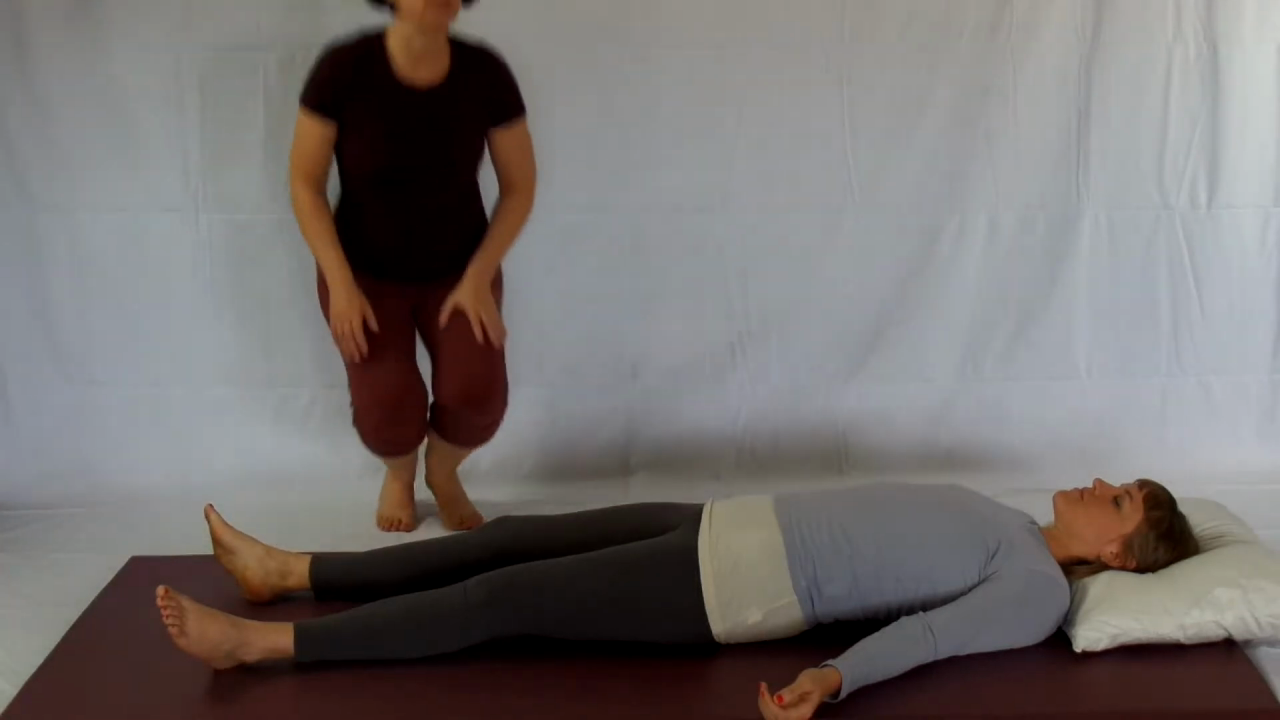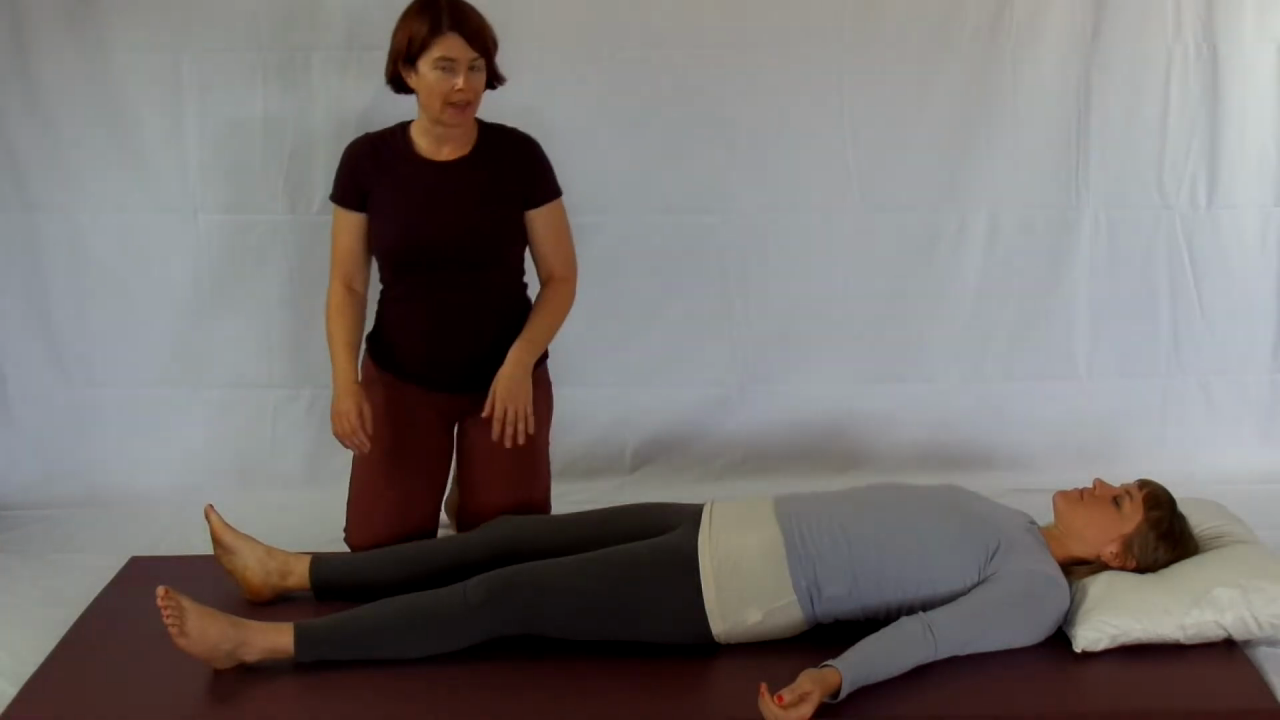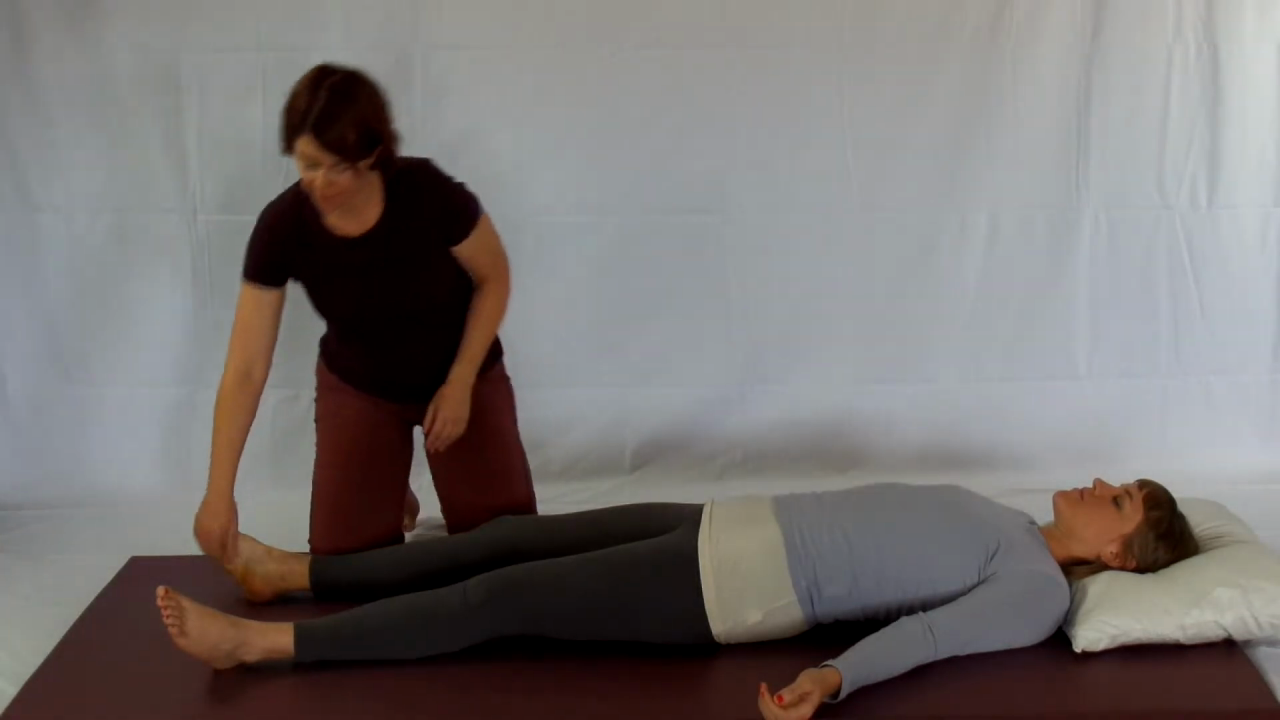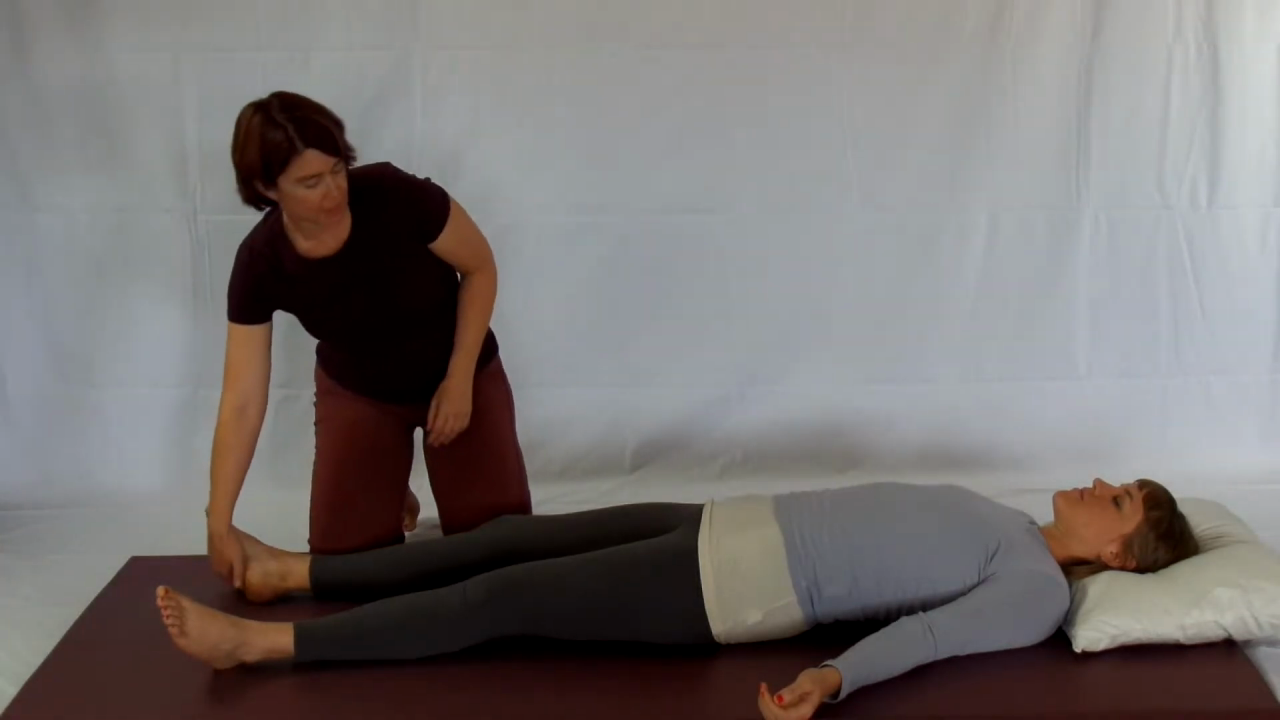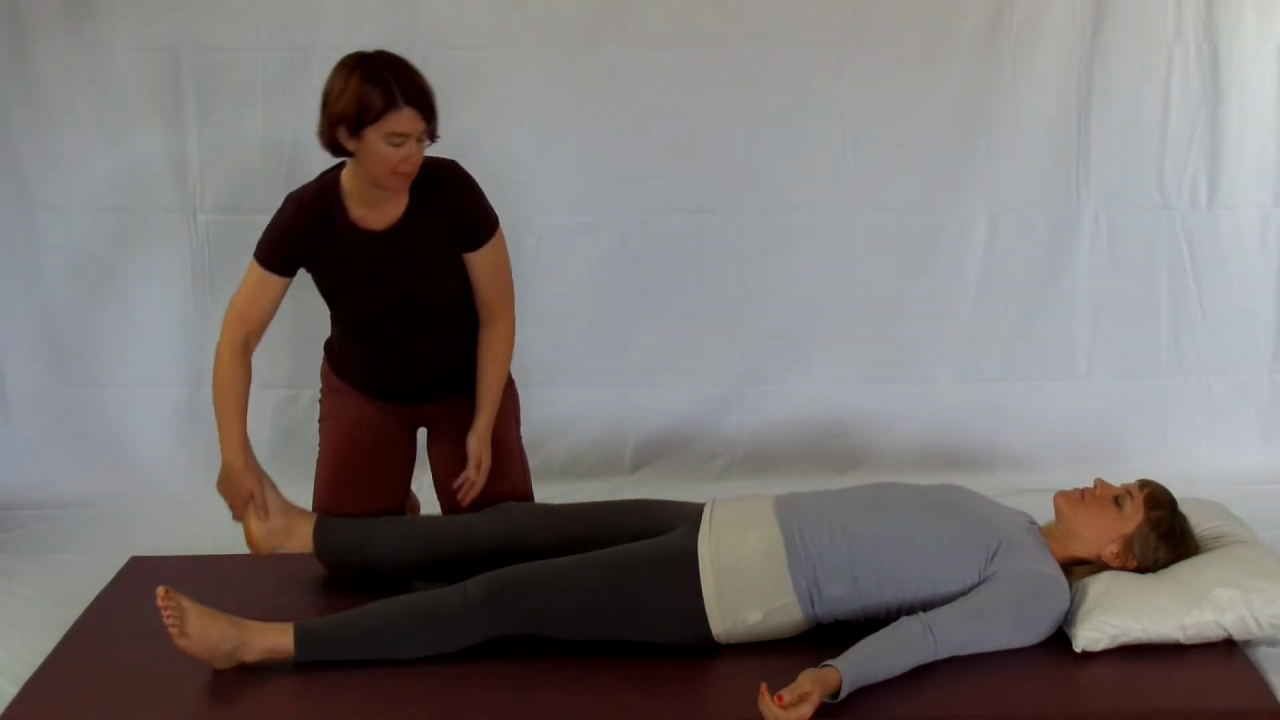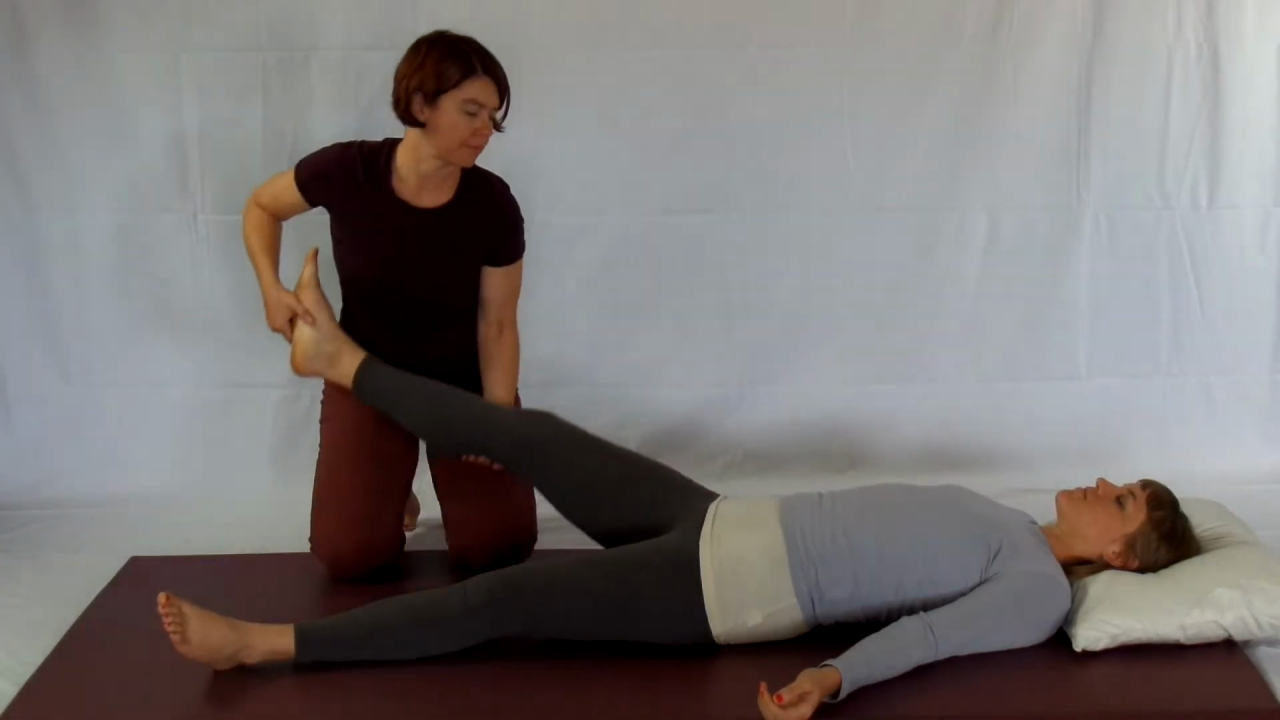
dt=0.7s
person 1, frame 1
left shoulder: (1039, 594)
right shoulder: (1011, 529)
left elbow: (929, 630)
left hip: (738, 589)
right hip: (733, 528)
left knee: (503, 601)
right knee: (508, 541)
right ankle: (285, 569)
person 1, frame 2
left shoulder: (1038, 592)
right shoulder: (1013, 529)
left elbow: (929, 632)
left hip: (740, 591)
right hip: (732, 527)
left knee: (503, 600)
right knee: (511, 539)
right ankle: (287, 571)
person 1, frame 3
left shoulder: (1038, 594)
right shoulder: (1011, 529)
left elbow: (927, 633)
left hip: (737, 591)
right hip: (730, 530)
left knee: (502, 602)
right knee: (508, 539)
right ankle: (287, 569)
person 1, frame 4
left shoulder: (1038, 593)
right shoulder: (1008, 528)
left elbow: (929, 632)
left hip: (738, 591)
right hip: (732, 527)
left knee: (501, 600)
right knee: (509, 539)
right ankle: (290, 571)
person 1, frame 5
left shoulder: (1038, 592)
right shoulder: (1012, 525)
left elbow: (933, 632)
left hip: (741, 592)
right hip: (732, 529)
left knee: (502, 602)
right knee: (511, 525)
right ankle: (297, 532)
person 1, frame 6
left shoulder: (1038, 594)
right shoulder: (1011, 529)
left elbow: (931, 631)
left hip: (732, 593)
right hip: (728, 524)
left knee: (496, 603)
right knee: (532, 436)
right ankle: (340, 357)
person 2, frame 1
left shoulder: (485, 73)
right shoulder: (343, 70)
left elbow: (520, 187)
right elbow: (304, 183)
left wrist: (476, 279)
right wrist: (339, 284)
left hip: (458, 274)
right hip: (367, 275)
left knee: (477, 398)
right knee: (385, 414)
left ankle: (443, 472)
right ankle: (400, 476)
person 2, frame 2
left shoulder: (518, 156)
right shoulder: (368, 160)
left elbow: (560, 278)
right elbow: (347, 283)
left wrist: (520, 362)
right wrist: (345, 380)
left hip: (500, 377)
right hip: (399, 379)
right knee: (379, 542)
left ankle: (472, 482)
right ankle: (422, 477)
person 2, frame 3
left shoulder: (429, 193)
right shoulder: (281, 228)
left elbow: (493, 278)
right elbow: (246, 367)
left wrist: (460, 385)
right wrist: (219, 490)
left hip: (461, 374)
right hip: (358, 389)
right knee: (343, 553)
right ankle: (392, 494)
person 2, frame 4
left shoulder: (395, 195)
right shoulder: (261, 263)
left elbow: (479, 268)
right elbow: (242, 402)
left wrist: (459, 379)
right wrist: (219, 524)
left hip: (457, 376)
right hip: (356, 393)
right knee: (344, 553)
right ankle: (389, 492)
person 2, frame 5
left shoulder: (452, 190)
right shoulder: (307, 216)
left elbow: (497, 314)
right elbow: (236, 341)
left wrist: (483, 429)
right wrist: (236, 455)
left hip: (462, 383)
right hip: (363, 393)
right ankle: (391, 492)
person 2, frame 6
left shoulder: (492, 203)
right shoulder: (347, 171)
left elbow: (497, 325)
right elbow: (260, 207)
right wrist: (273, 291)
left hip: (461, 386)
left knee: (498, 548)
right knee: (348, 556)
left ankle: (443, 466)
right ankle: (392, 485)
